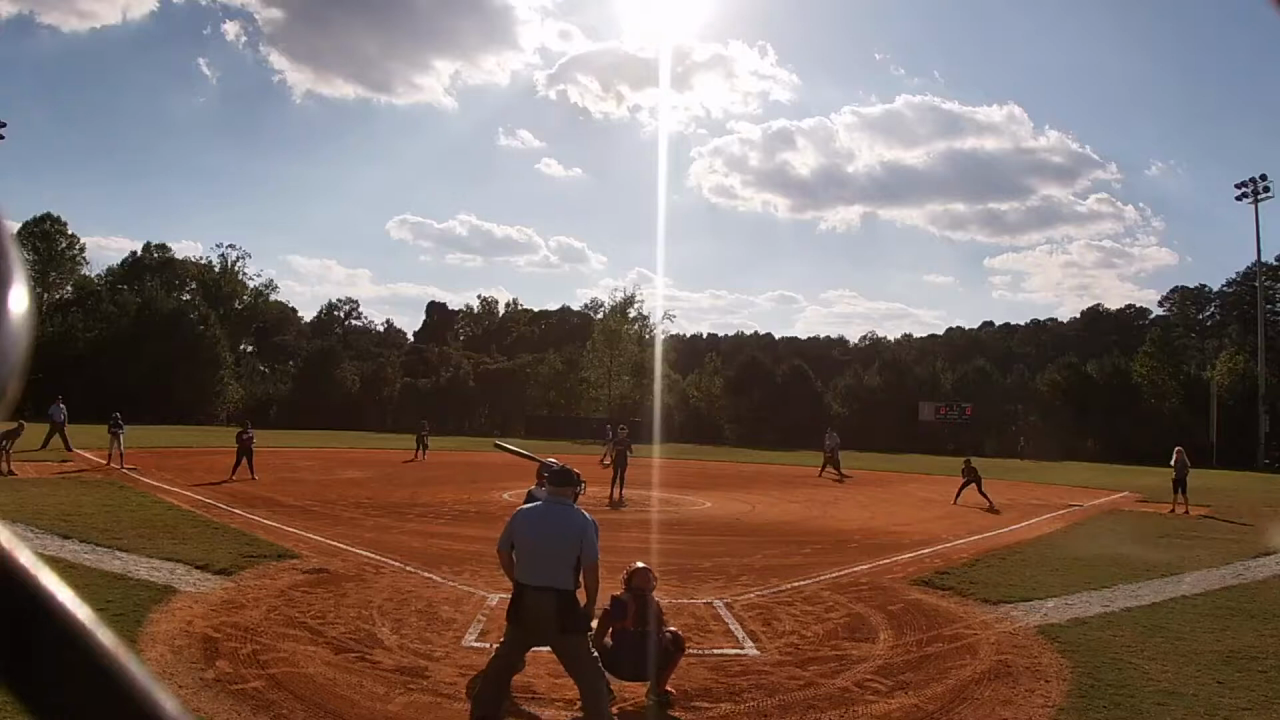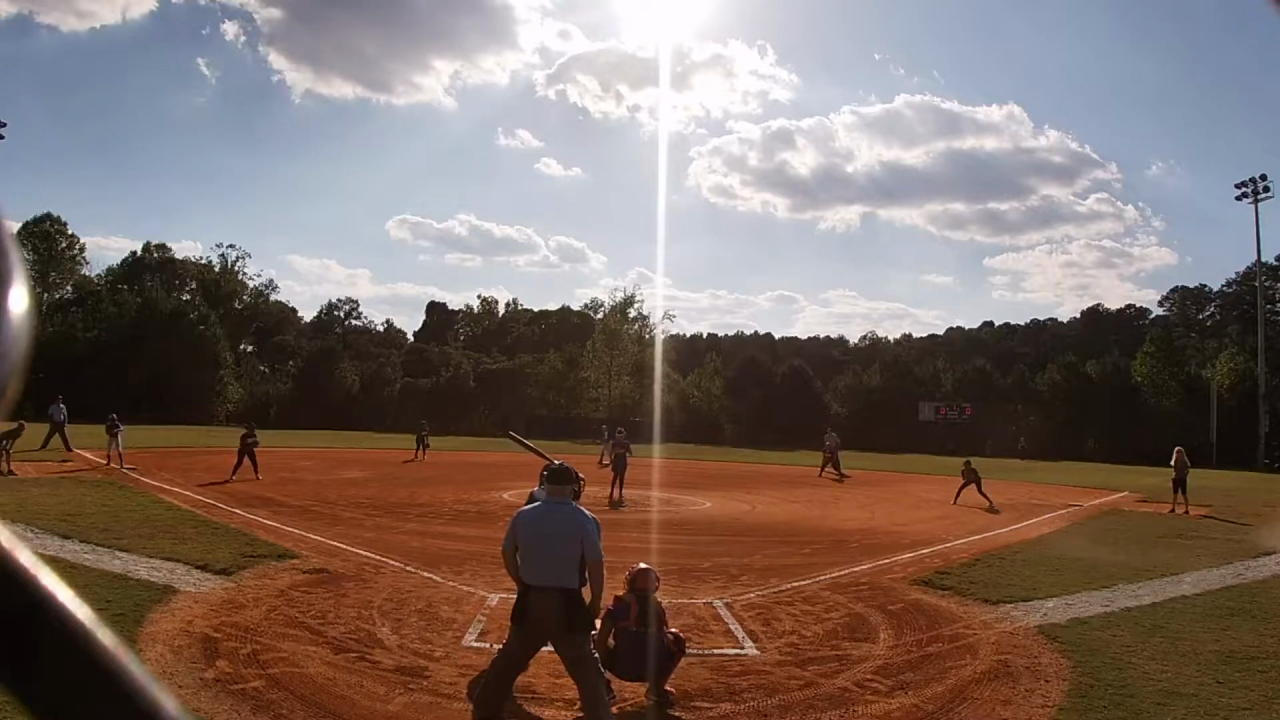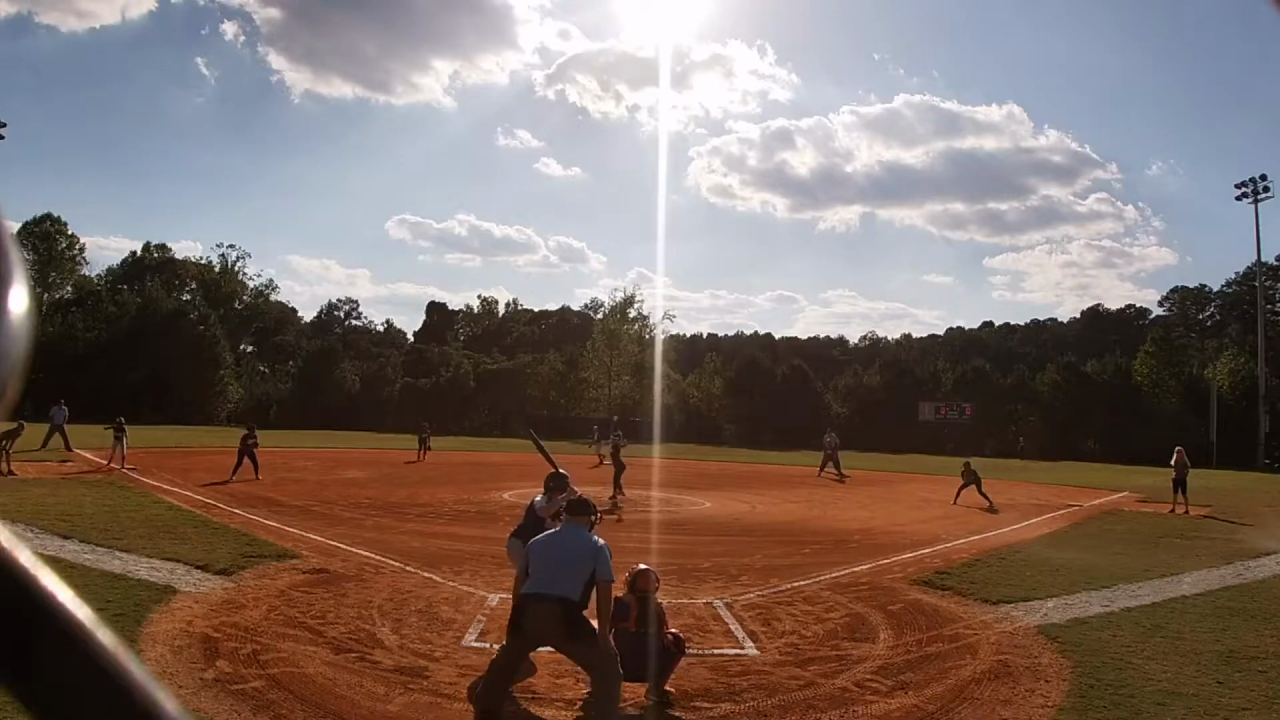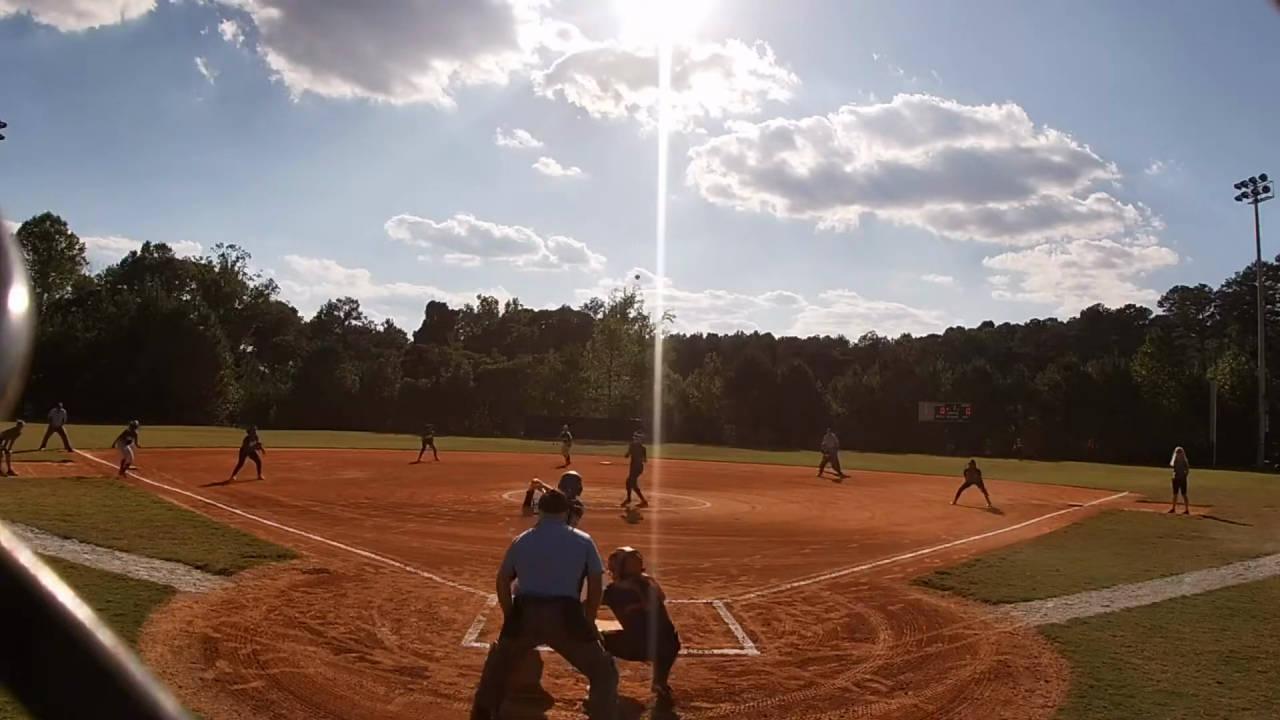
dt=1s
person 1, frame 1
left shoulder: (522, 514)
right shoulder: (583, 521)
left elbow: (503, 552)
right elbow: (590, 568)
right wrist: (590, 604)
left hip: (524, 601)
right hip: (561, 603)
left knee: (505, 659)
right knee: (587, 669)
person 1, frame 2
left shoulder: (523, 515)
right shoulder: (584, 520)
left elbow: (508, 555)
right elbow: (595, 565)
right wrist: (595, 600)
left hip: (529, 600)
right hip: (567, 603)
left knee: (508, 659)
right knee: (586, 669)
person 1, frame 3
left shoulder: (538, 540)
right shoulder: (596, 545)
left elbow: (520, 581)
right elbow: (604, 588)
right wrist: (603, 628)
left hip: (528, 612)
right hip: (564, 616)
left knee: (507, 659)
right knee: (606, 664)
person 1, frame 4
left shoulder: (521, 540)
right shoulder: (583, 540)
left elbow: (502, 582)
right elbow: (595, 584)
left wrist: (510, 617)
right wrist: (589, 620)
left hip: (525, 615)
right hip: (565, 616)
left knee: (500, 656)
right knee: (602, 668)
